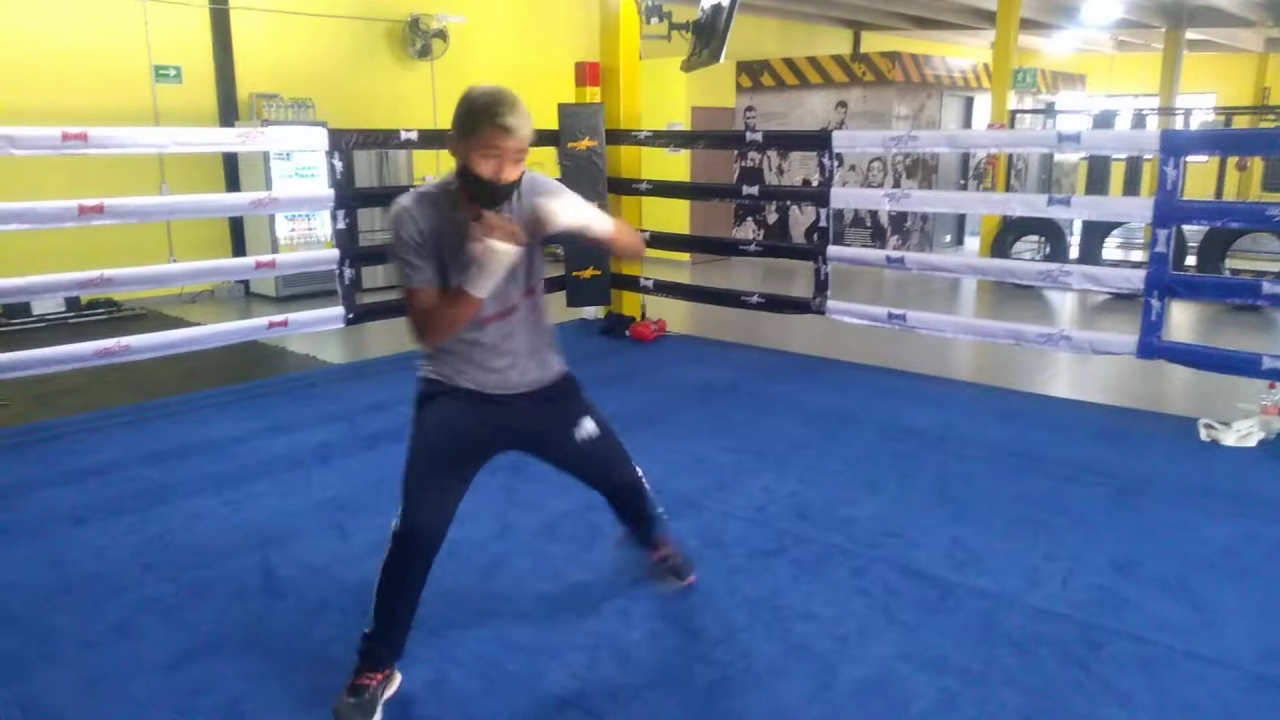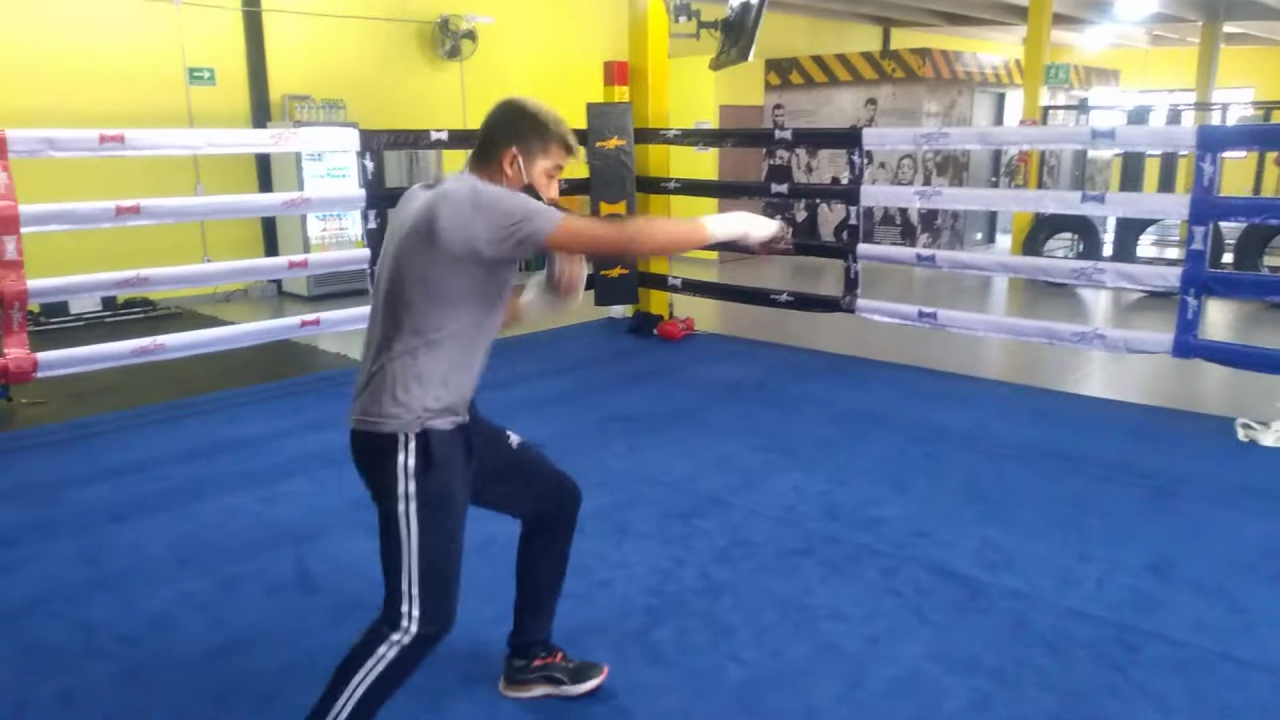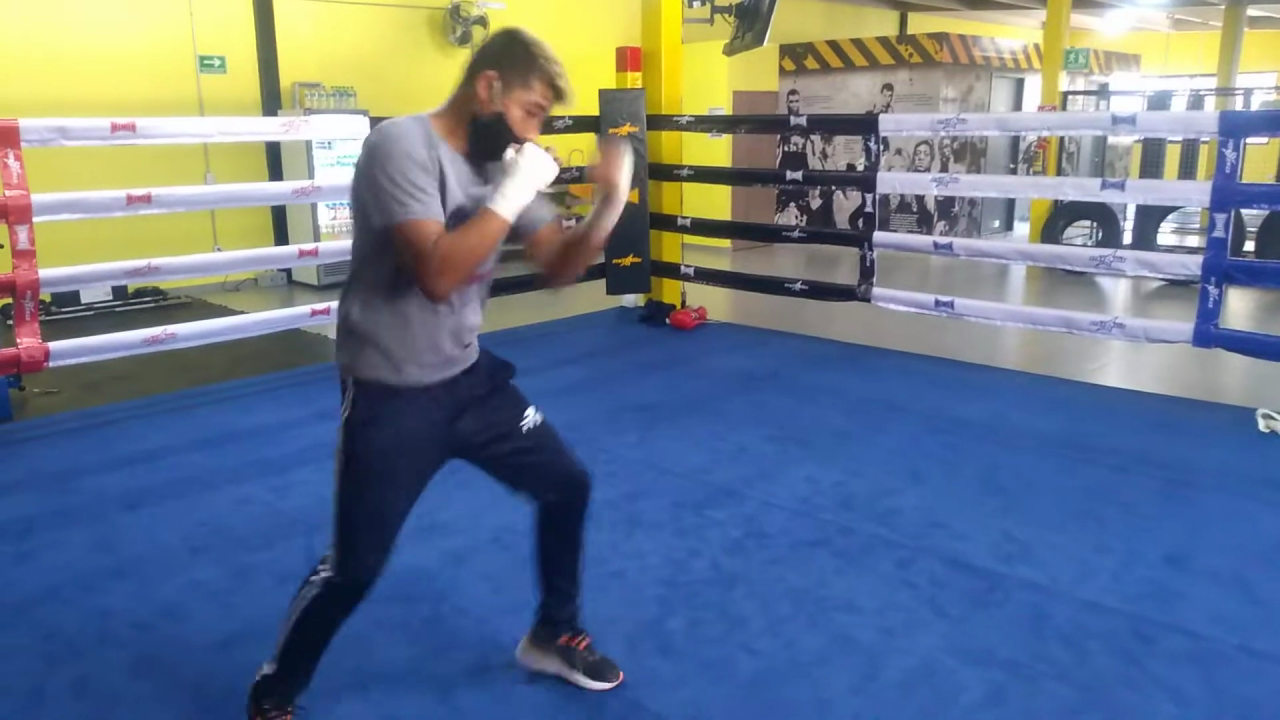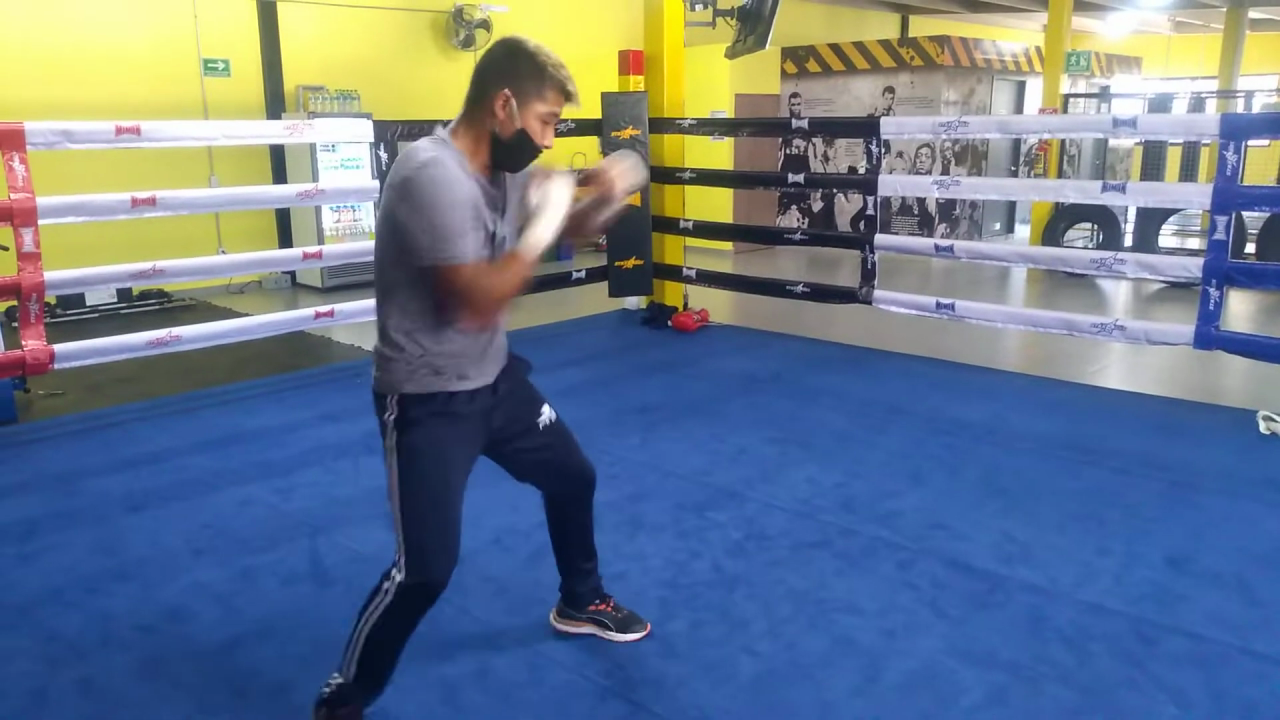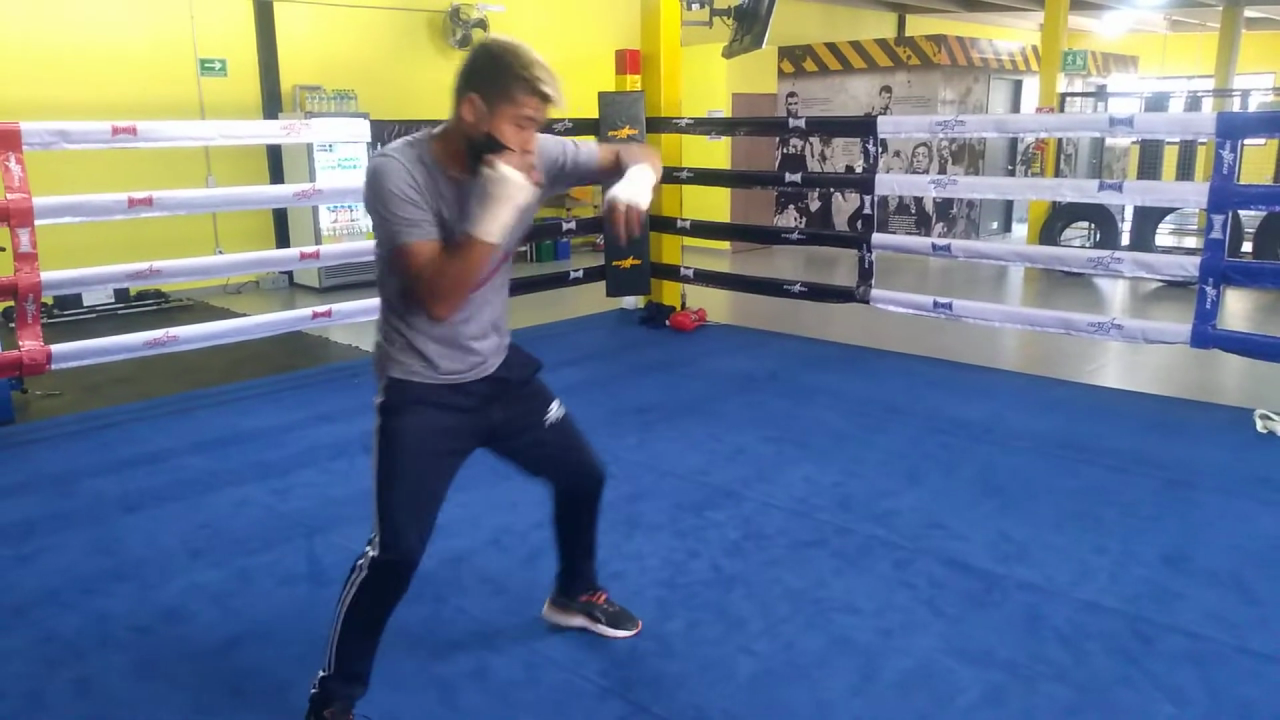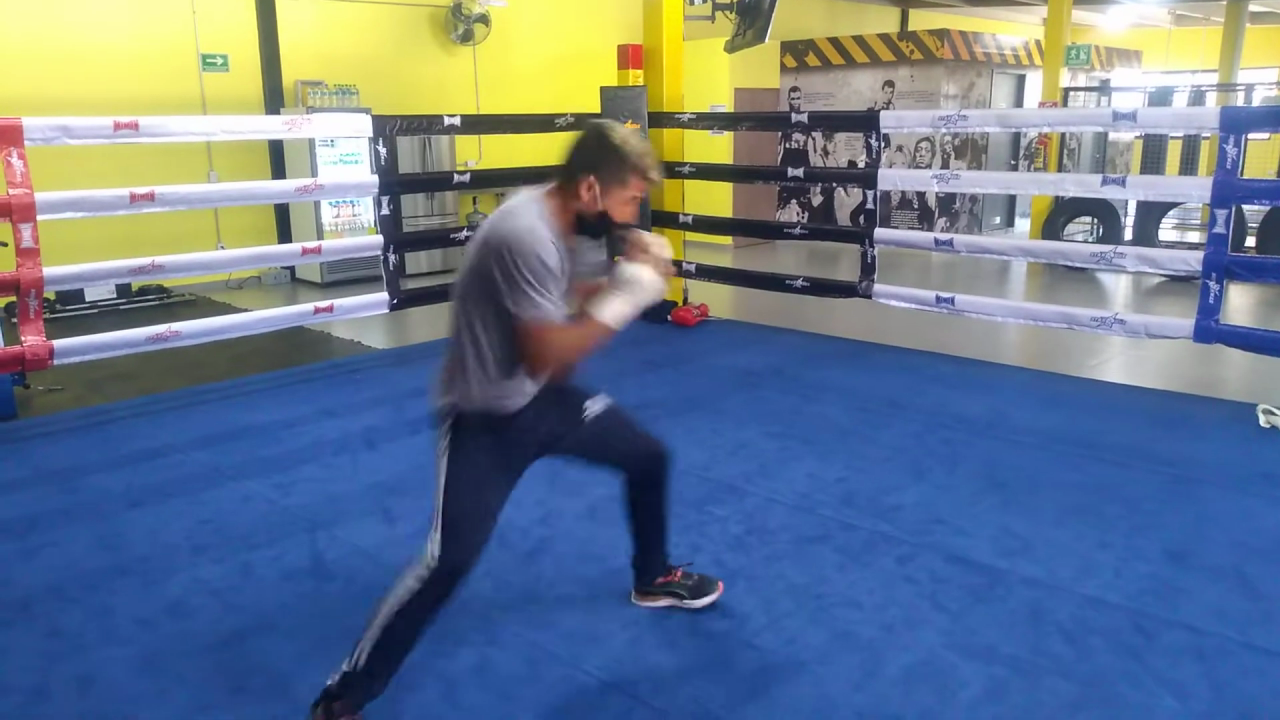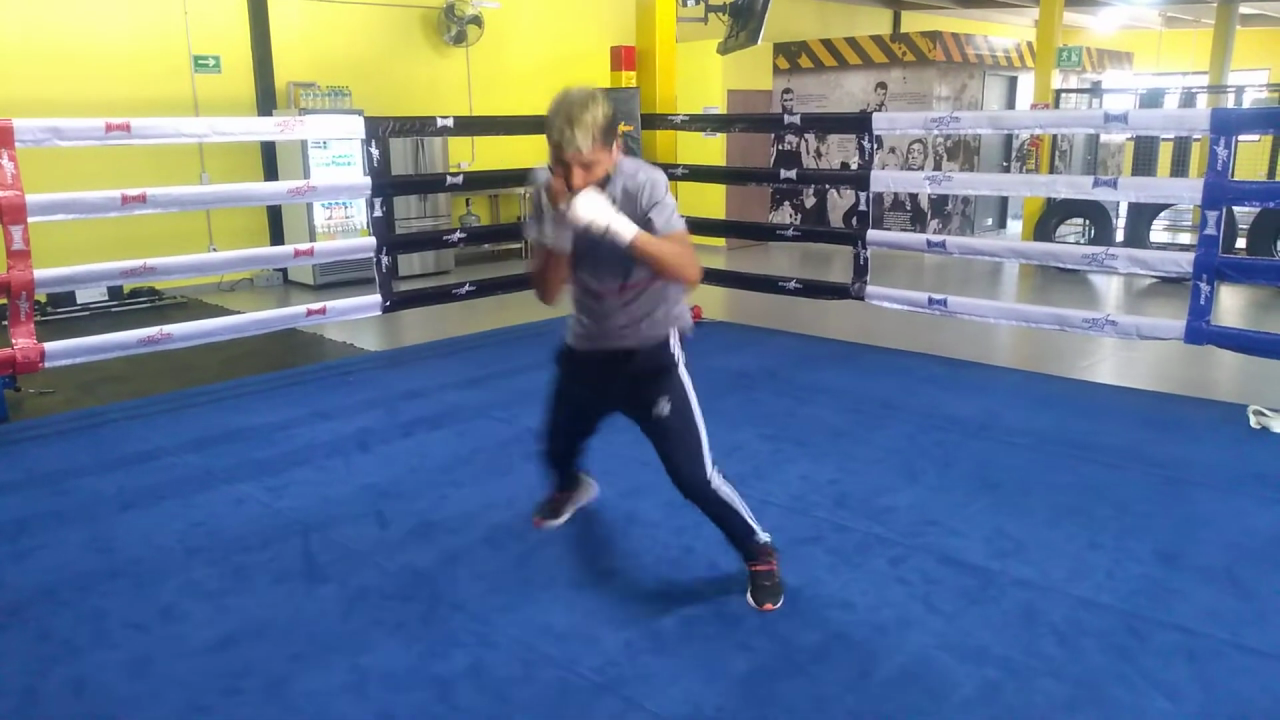
dt=0.3s
person 1, frame 1
left shoulder: (533, 193)
right shoulder: (415, 215)
left elbow: (632, 246)
right elbow: (431, 332)
left wrist: (585, 219)
right wrist: (481, 274)
left hip: (538, 384)
right hip: (457, 393)
left knee: (618, 474)
right knee: (419, 529)
left ankle: (655, 541)
right ankle: (376, 666)
person 1, frame 2
left shoulder: (431, 202)
right shoulder: (477, 202)
right elbow: (615, 239)
left wrist: (543, 292)
right wrist: (726, 225)
left hip: (442, 420)
right hip: (410, 437)
left knee: (557, 500)
right knee: (417, 619)
left ankle: (528, 659)
person 1, frame 3
left shoulder: (503, 168)
right shoulder: (400, 144)
left elbow: (560, 267)
right elbow: (438, 275)
left wrist: (610, 203)
right wrist: (512, 194)
left hip: (468, 375)
right hip: (389, 391)
left knee: (566, 486)
right knee: (355, 565)
left ankle: (556, 636)
person 1, frame 4
left shoulder: (496, 168)
right shoulder: (432, 174)
right elbow: (483, 301)
left wrist: (602, 198)
right wrist: (545, 228)
left hip: (489, 377)
right hip: (426, 399)
left knee: (573, 476)
right knee: (426, 568)
left ankle: (581, 599)
person 1, frame 5
left shoulder: (525, 158)
right shoulder: (396, 170)
left elbow: (635, 156)
right elbow: (438, 298)
left wrist: (635, 178)
right wrist: (496, 214)
left hip: (497, 368)
right hip: (422, 389)
left knee: (582, 475)
right knee: (395, 553)
left ankle: (575, 593)
person 1, frame 6
left shoulder: (579, 223)
right shoulder: (523, 234)
left elbow: (572, 304)
right elbow: (546, 359)
left wrist: (641, 270)
right wrist: (619, 301)
left hip: (542, 390)
right hip: (484, 412)
left knee: (649, 457)
right knee: (448, 564)
left ankle: (654, 574)
person 1, frame 7
left shoulder: (642, 184)
right shoulder: (547, 187)
left elbow: (689, 271)
right elbow: (548, 290)
left wrist: (615, 224)
right wrist: (558, 228)
left hip: (654, 351)
right hip: (590, 350)
left knee: (694, 475)
right knee: (558, 445)
left ankle: (759, 554)
right ankle: (571, 486)
